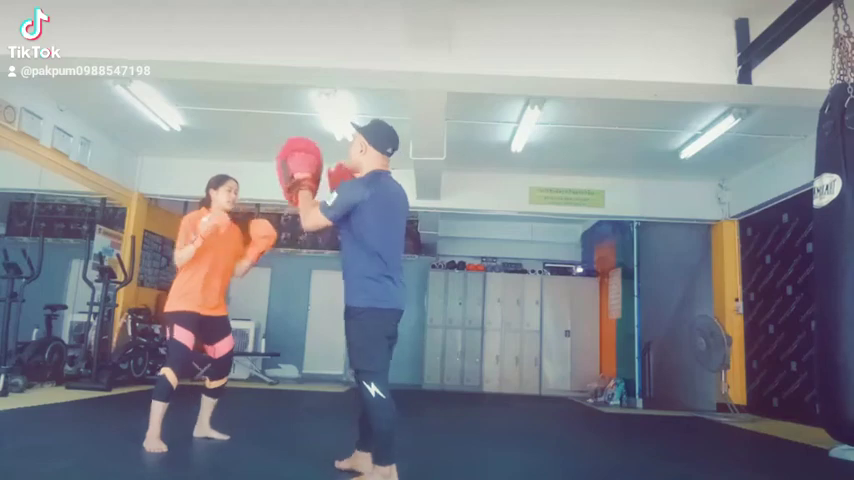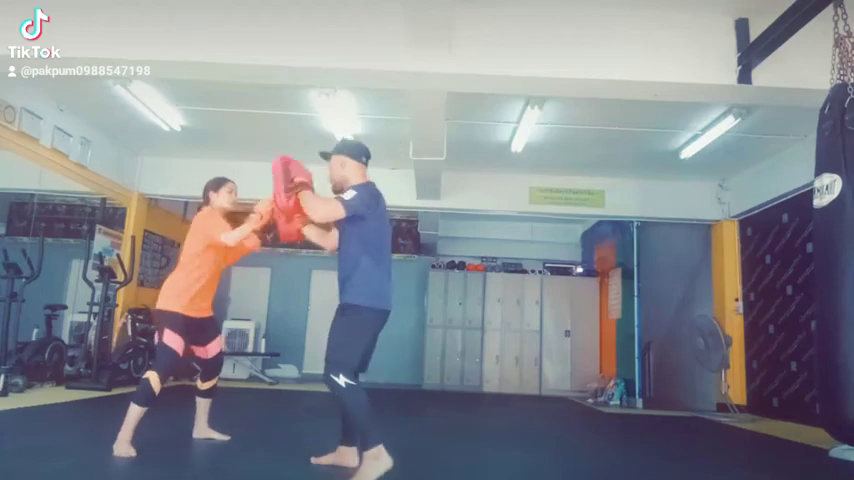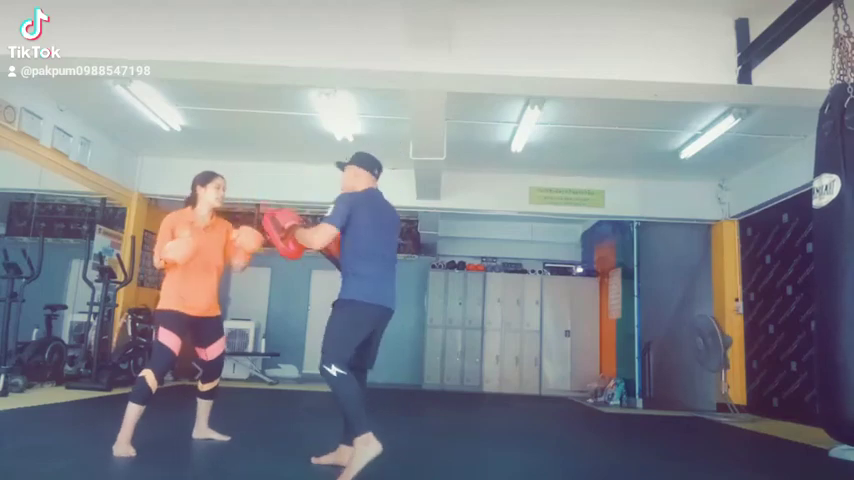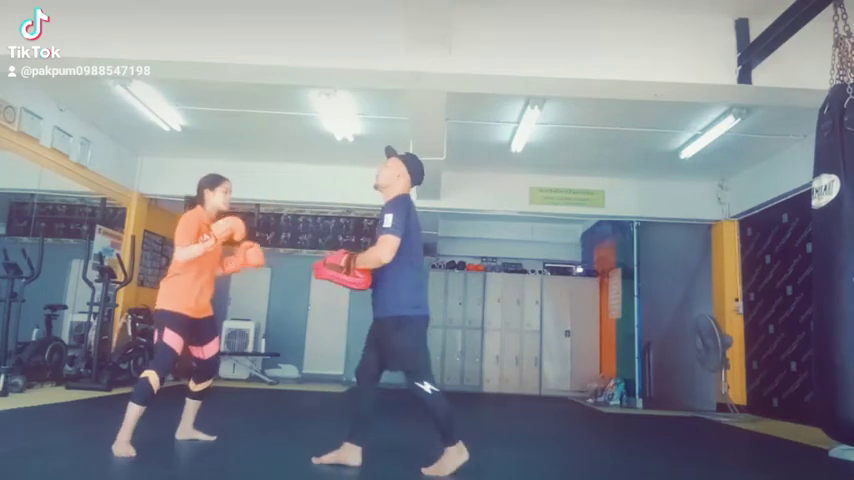
dt=0.4s
person 1, frame 1
left shoulder: (357, 187)
right shoulder: (395, 191)
left elbow: (309, 222)
left wrist: (303, 186)
left hip: (367, 303)
right hip: (389, 302)
left knee: (372, 383)
right knee: (370, 381)
person 1, frame 2
left shoulder: (364, 193)
right shoulder: (360, 200)
left elbow: (318, 212)
right elbow: (333, 241)
left wrist: (303, 188)
right wrist: (301, 226)
left hip: (362, 302)
right hip: (369, 301)
left knee: (338, 375)
right knee: (347, 375)
left ankle: (375, 453)
right ankle: (348, 449)
person 1, frame 3
left shoulder: (349, 201)
right shoulder: (390, 212)
left elbow: (319, 239)
left wrist: (294, 230)
right wrist: (338, 249)
left hip: (358, 298)
right hip: (383, 302)
left knee: (332, 366)
right knee: (353, 372)
left ankle: (364, 439)
right ankle: (348, 447)
person 1, frame 4
left shoulder: (396, 207)
right shoulder: (400, 208)
left elbow: (383, 254)
left wrist: (351, 261)
right wrist: (357, 267)
left hip: (403, 312)
right hip: (391, 312)
left knee: (419, 381)
right knee: (366, 376)
left ankle: (453, 447)
right ankle: (352, 448)
person 2, frame 1
left shoulder: (234, 231)
right shoulder: (192, 219)
left elbow: (237, 270)
right elbow: (180, 260)
left wrist: (257, 248)
right wrist: (202, 234)
left hip: (214, 308)
right hip: (185, 304)
left knee: (222, 365)
right knee: (177, 362)
left ankle: (203, 426)
right ankle: (153, 434)
person 2, frame 2
left shoulder: (218, 223)
right shoulder: (207, 218)
right elbow: (230, 239)
left wrist: (242, 249)
right wrist: (257, 218)
left hip: (202, 309)
right hip: (176, 304)
left knee: (213, 364)
right knee: (164, 366)
left ankle: (201, 427)
right ankle: (124, 437)
person 2, frame 3
left shoulder: (224, 228)
right shoulder: (175, 220)
left elbow: (237, 265)
right elbow: (157, 261)
left wrist: (246, 248)
right wrist: (167, 256)
left hip: (208, 310)
right hip: (176, 305)
left knee: (213, 367)
right knee: (159, 365)
left ankle: (201, 427)
right ankle: (124, 438)
person 2, frame 4
left shoulder: (216, 225)
right shoulder: (192, 218)
right elbow: (181, 256)
left wrist: (239, 259)
right wrist: (214, 237)
left hip: (201, 309)
right hip: (175, 305)
left knee: (209, 366)
right knee: (162, 365)
left ankle: (186, 428)
right ankle: (123, 437)
